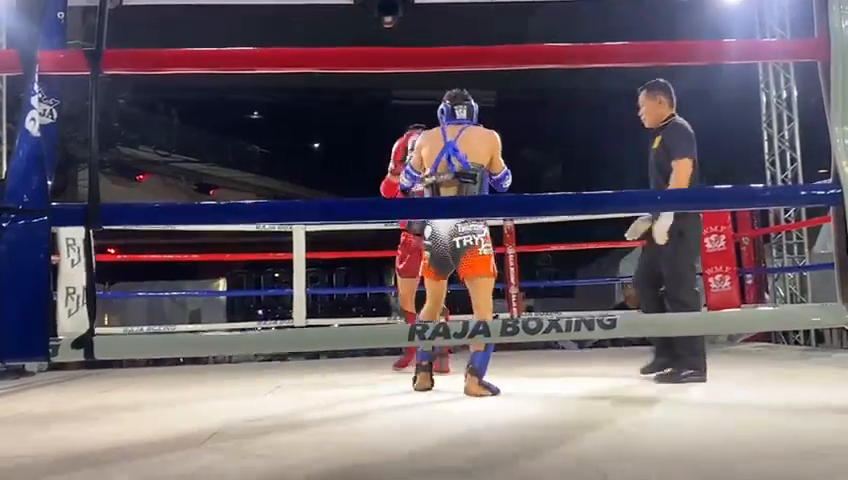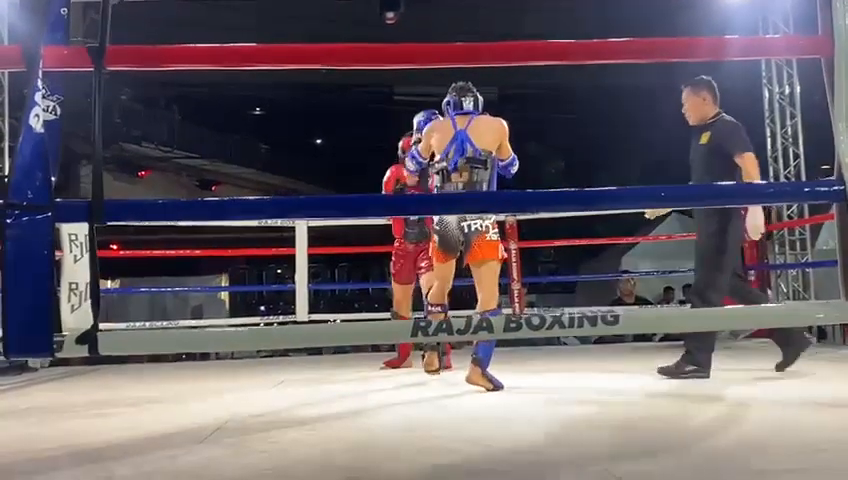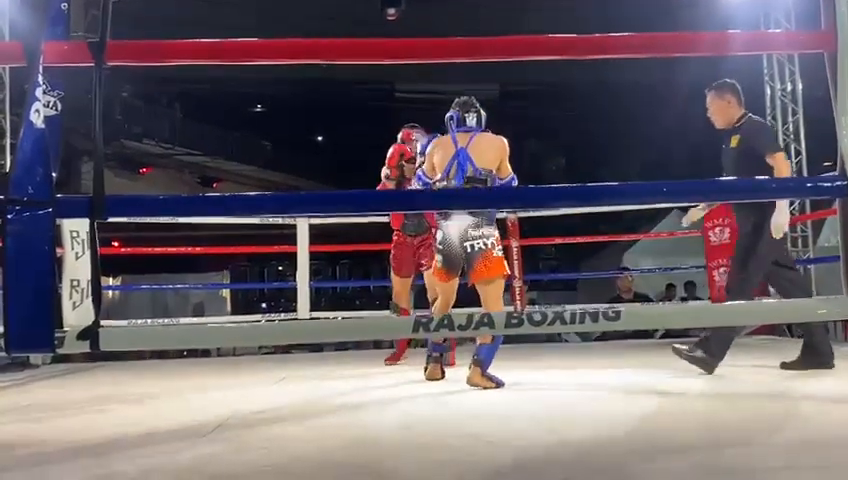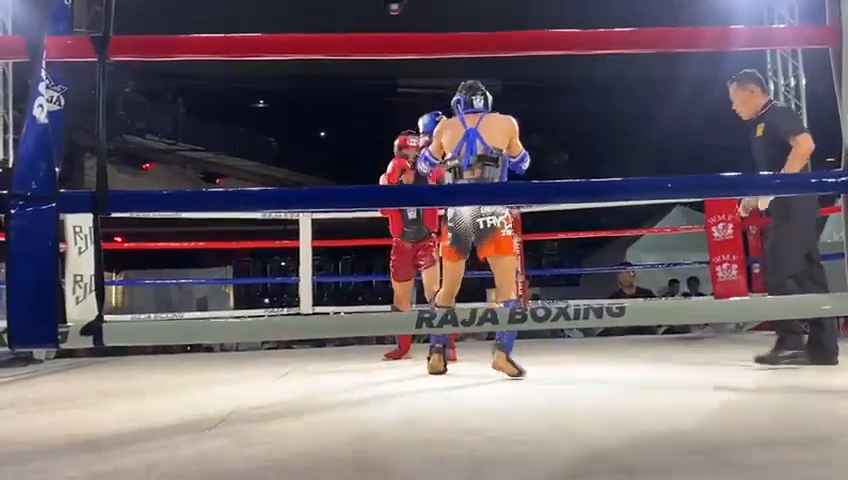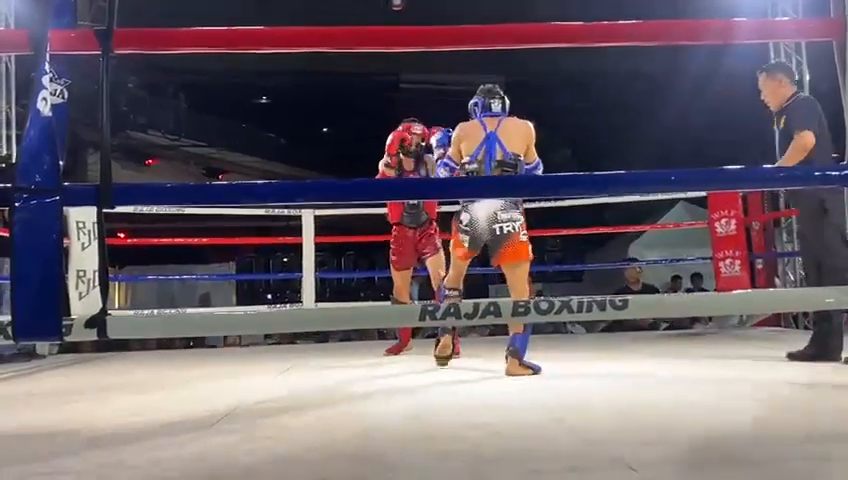
dt=0.2s
person 1, frame 1
left shoulder: (678, 130)
right shoulder: (663, 134)
left elbow: (682, 172)
left wrist: (665, 215)
right wrist: (648, 219)
left hip: (678, 223)
right hip: (666, 224)
left knee: (679, 292)
right knee: (646, 283)
left ankle: (691, 364)
right ankle: (669, 352)
person 1, frame 2
left shoulder: (727, 127)
right shoulder: (702, 133)
left elbow: (749, 164)
left wrist: (754, 208)
left hip: (724, 219)
right hip: (711, 219)
left knee: (706, 289)
right knee: (738, 286)
left ankle: (696, 360)
right ankle: (791, 336)
person 1, frame 3
left shoulder: (756, 127)
right shoulder: (732, 137)
left elbow: (781, 164)
left wrist: (782, 207)
right wrist: (703, 208)
left hip: (764, 219)
right hip: (753, 220)
left knee: (740, 285)
right knee: (789, 284)
left ankle: (709, 351)
right ankle: (818, 350)
person 1, frame 4
left shoulder: (779, 114)
right shoulder: (760, 124)
left elbow: (804, 145)
right wrist: (755, 196)
left hip: (795, 205)
right hip: (789, 207)
left knee: (777, 271)
right knee: (808, 275)
left ankle: (790, 342)
right ankle: (823, 346)
person 1, frame 5
left shoulder: (802, 104)
right shoulder: (789, 112)
left elbow: (806, 141)
left wrist: (775, 171)
left hip: (820, 197)
right hip: (811, 198)
right knee: (816, 269)
person 2, frame 1
left shoulder: (426, 139)
right shoulder: (488, 138)
left elbow: (407, 182)
right elbow: (502, 182)
left hip: (435, 229)
right hip: (470, 229)
left knee: (432, 304)
right knee: (483, 309)
left ankle: (423, 373)
right ankle: (475, 377)
person 2, frame 2
left shoulder: (435, 127)
right shoulder: (496, 125)
left elbow: (413, 166)
right elbow: (509, 168)
left wrist: (422, 135)
left hip: (444, 216)
right hip: (478, 216)
left knee: (441, 286)
right knee: (488, 295)
left ankle: (432, 352)
right ankle: (479, 367)
person 2, frame 3
left shoulder: (437, 146)
right shoulder: (497, 143)
left elbow: (420, 185)
right elbow: (508, 185)
left wrist: (423, 155)
left hip: (447, 231)
right hip: (481, 232)
left knee: (444, 301)
right knee: (494, 307)
left ankle: (434, 364)
right ankle: (479, 368)
person 2, frame 4
left shoulder: (446, 127)
right shoulder: (506, 123)
left elbow: (425, 166)
right elbow: (521, 165)
left wrist: (428, 139)
left hip: (456, 212)
right hip: (491, 211)
left knee: (449, 287)
right knee: (507, 288)
left ankle: (436, 355)
right ankle: (503, 353)
person 2, frame 5
left shoulder: (463, 130)
right shoulder: (524, 128)
left elbow: (444, 173)
right elbow: (534, 171)
left hip: (470, 214)
right hip: (507, 215)
left knee: (455, 274)
right knee: (519, 292)
left ankle: (446, 337)
right ankle: (516, 359)
person 3, frame 1
right shoulder: (402, 170)
right elbow: (388, 193)
right wrist: (395, 166)
right hip: (410, 239)
right knee: (405, 298)
left ankle: (442, 354)
right ankle: (410, 350)
person 3, frame 2
left shoulder: (432, 177)
right shoulder: (395, 180)
right wrist: (388, 192)
left hip: (428, 243)
right hip: (404, 246)
left knee: (430, 293)
right knee: (400, 303)
left ankle: (443, 352)
right ankle: (403, 355)
person 3, frame 3
right shoulder: (391, 169)
right wrist: (391, 171)
left hip: (427, 237)
right hip: (402, 239)
left knee: (435, 291)
right knee: (399, 295)
left ankle: (447, 347)
right ankle: (401, 347)
person 3, frame 4
left shoulder: (428, 174)
right shoulder: (387, 178)
right elbow: (385, 210)
left wrist: (440, 180)
right wrist: (391, 183)
left hip: (426, 241)
right hip: (402, 244)
left knee: (432, 290)
right knee: (400, 298)
right ankle: (404, 346)
person 3, frame 5
left shoulder: (428, 161)
right shoulder: (388, 162)
right wrist: (390, 156)
left hip: (427, 229)
right hip: (402, 232)
left knee: (440, 278)
right knee: (400, 289)
right ankle: (404, 340)
